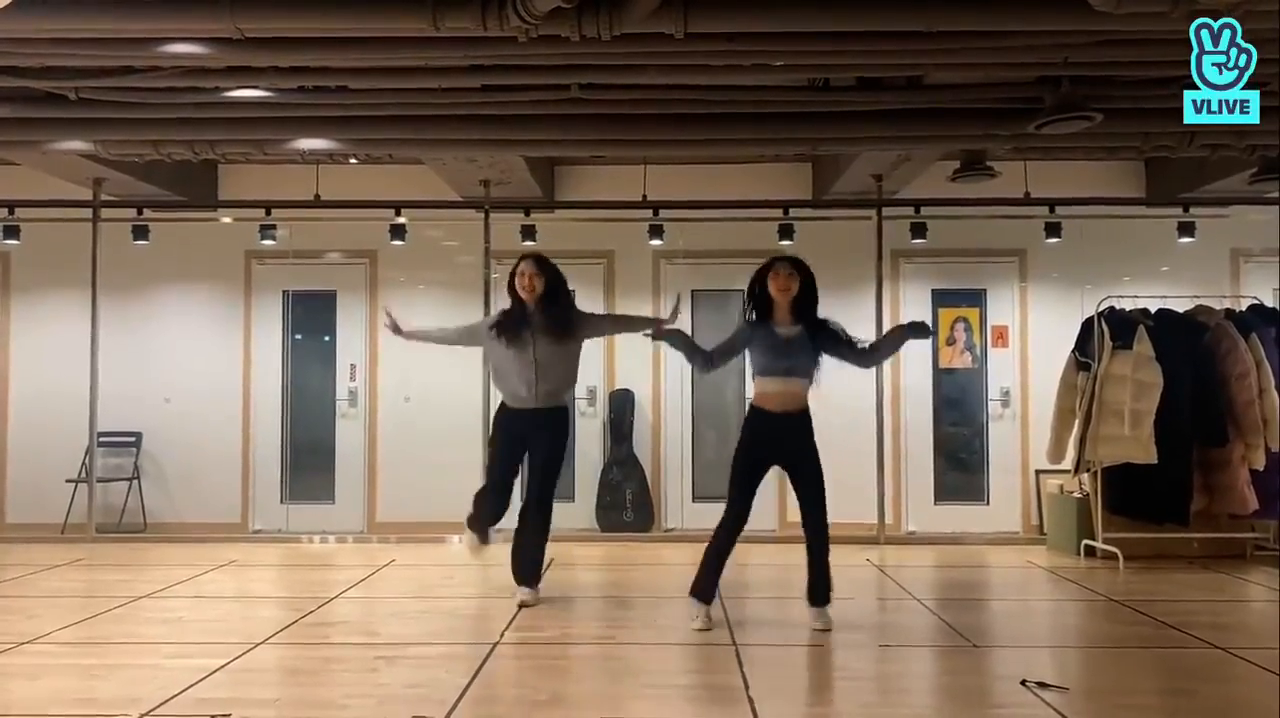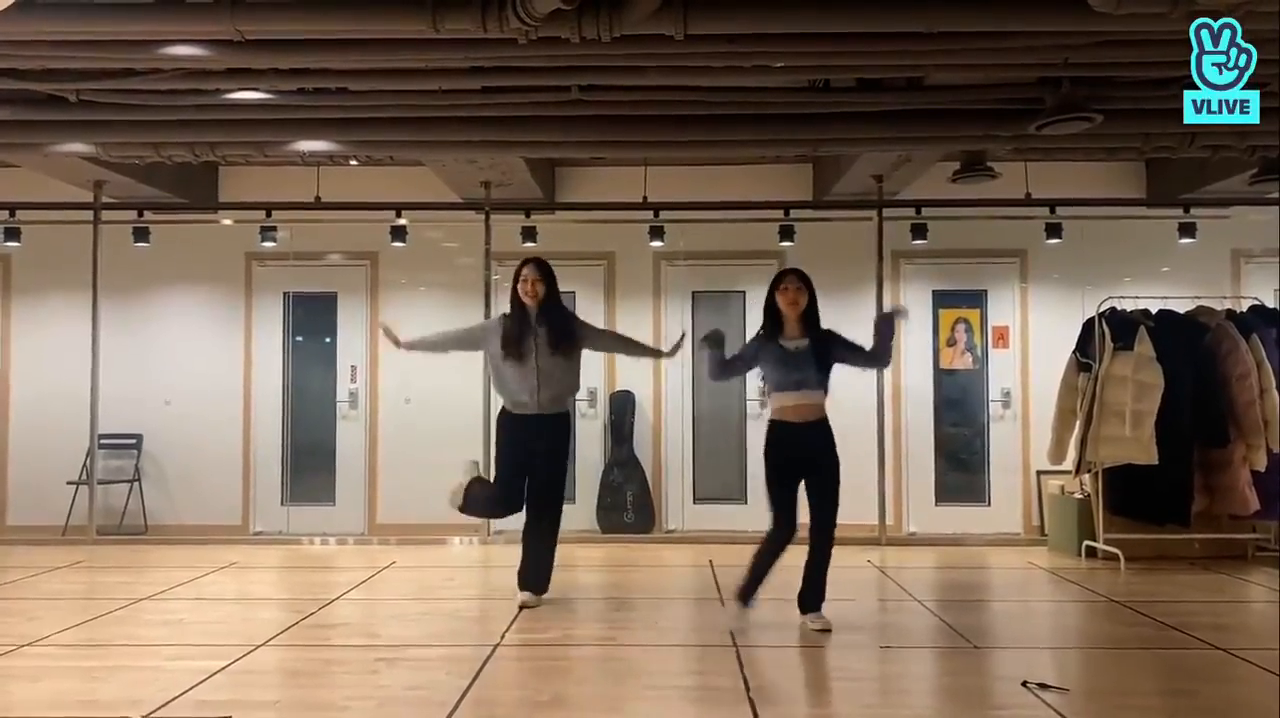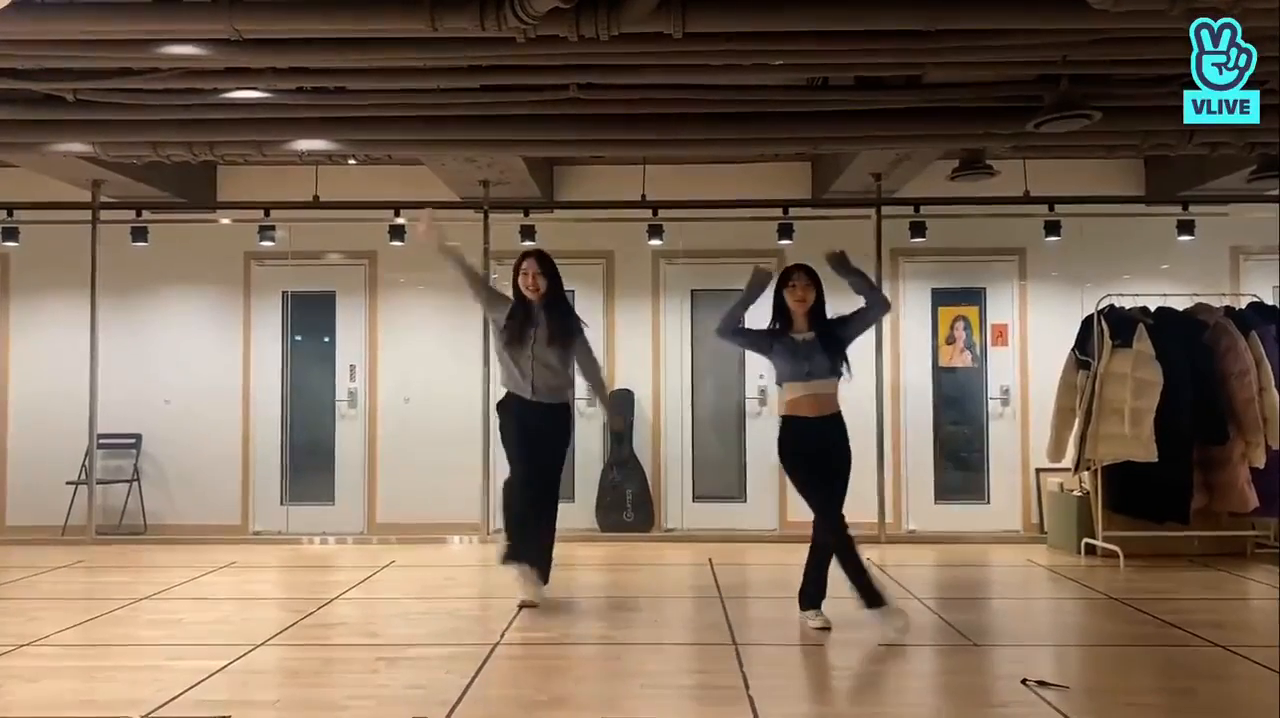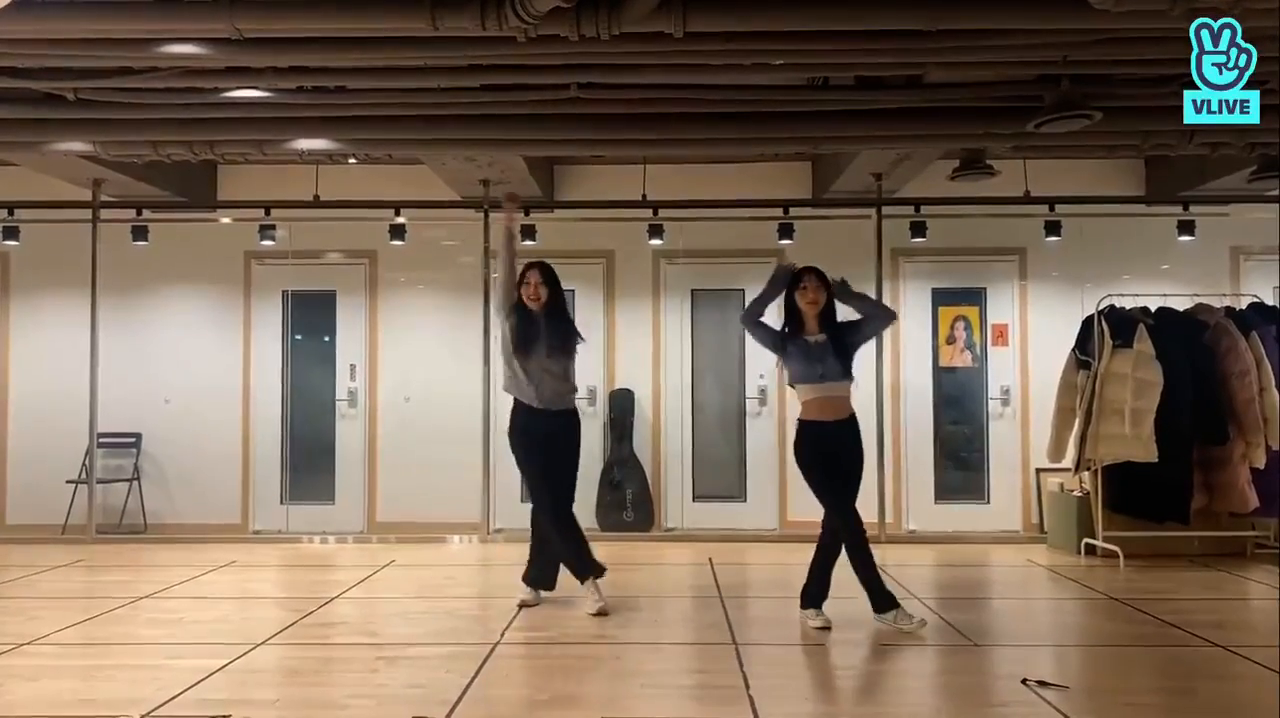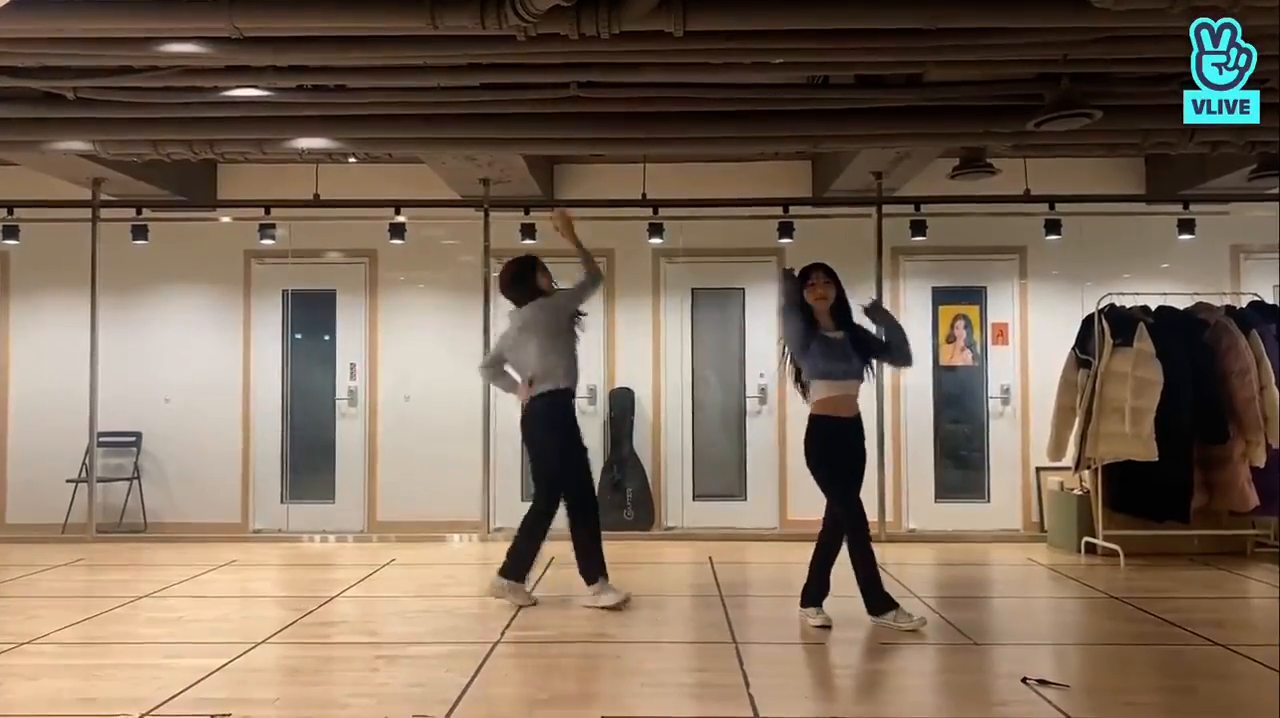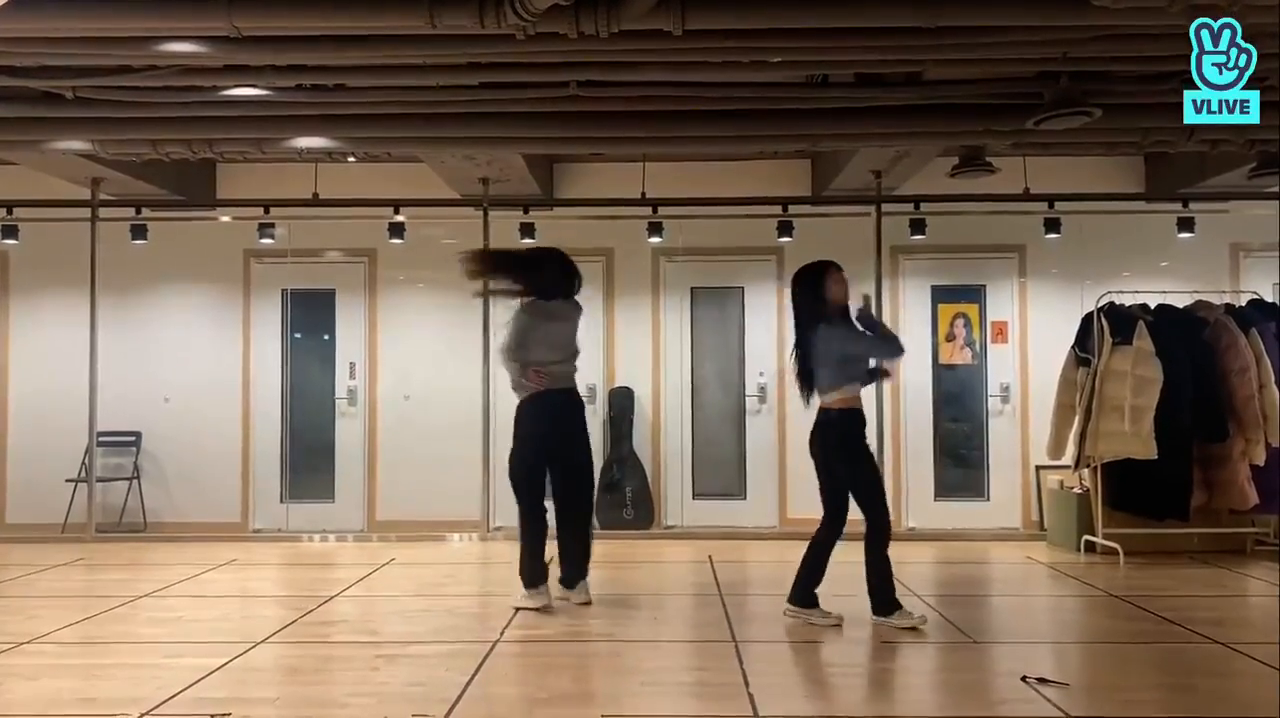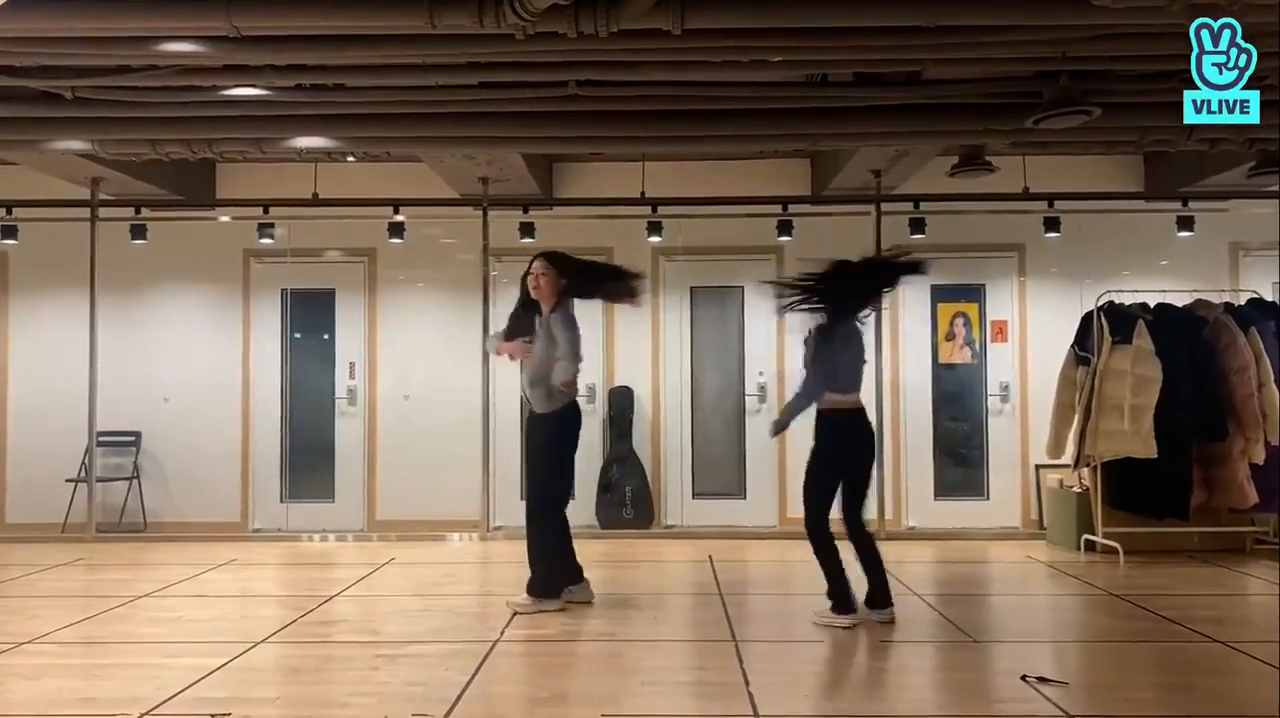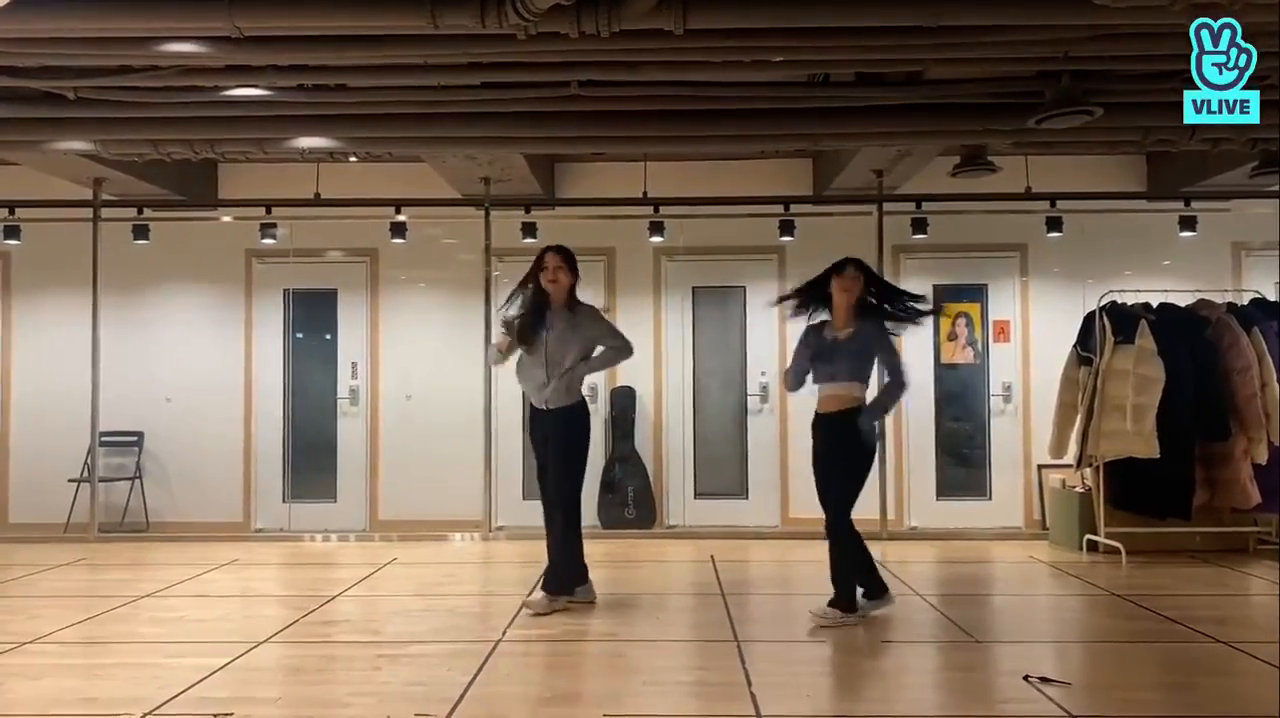
dt=0.2s
person 1, frame 1
left shoulder: (566, 319)
right shoulder: (500, 323)
left elbow: (610, 323)
right elbow: (458, 334)
left wrist: (660, 323)
right wrist: (408, 334)
left hip: (552, 418)
right hip: (512, 416)
left knee: (538, 499)
right knee: (497, 490)
left ankle: (527, 582)
right ankle: (478, 525)
person 1, frame 2
left shoulder: (567, 327)
right shoulder: (501, 328)
left elbow: (611, 341)
right elbow: (456, 338)
left wrist: (659, 352)
right wrist: (406, 344)
left hip: (554, 424)
right hip: (514, 421)
left knee: (545, 507)
right knee: (506, 498)
left ankle: (532, 585)
right ankle: (471, 488)
person 1, frame 3
left shoulder: (566, 320)
right shoulder: (504, 312)
left elbow: (588, 363)
right elbow: (474, 281)
right wrist: (444, 248)
left hip: (556, 414)
right hip: (517, 409)
left knee: (545, 497)
right knee: (524, 481)
left ankle: (534, 578)
right ankle: (522, 561)
person 1, frame 4
left shoulder: (562, 331)
right shoulder: (512, 321)
right elbow: (506, 272)
right wrist: (509, 226)
left hip: (564, 421)
right hip: (527, 422)
left knee: (552, 505)
right knee: (550, 503)
left ankle: (535, 582)
right ankle: (589, 579)
person 1, frame 5
left shoulder: (517, 322)
right shoulder: (551, 308)
left elbow: (489, 367)
right elbow: (593, 279)
left wrist: (517, 387)
right wrist: (572, 238)
left hip: (541, 411)
right hip: (553, 413)
left knee: (547, 499)
right knee: (581, 495)
left ankle: (512, 577)
right ankle: (597, 582)
person 1, frame 6
left shoulder: (528, 312)
right shoulder: (569, 310)
left elbow: (508, 353)
left wrist: (523, 375)
left hip: (534, 410)
right hip: (568, 408)
left knee: (532, 499)
right knee: (573, 497)
left ankle: (536, 587)
right ankle: (575, 582)
person 1, frame 7
left shoulder: (562, 319)
right shoulder: (529, 317)
left elbow: (570, 360)
right elbow: (493, 341)
left wrist: (560, 384)
right wrist: (506, 346)
left hip: (557, 418)
right hip: (542, 418)
left knee: (542, 504)
right knee: (547, 503)
left ankle: (544, 591)
right ankle: (572, 582)
person 1, frame 8
left shoulder: (584, 315)
right shoulder: (529, 314)
left elbow: (622, 349)
right elbow: (496, 359)
left wrist: (581, 369)
right wrist: (504, 344)
left hip: (569, 415)
right hip: (539, 415)
left knee: (563, 500)
right knee: (554, 500)
left ankle: (559, 587)
right ankle: (576, 583)
person 2, frame 1
left shoulder: (817, 330)
right shoulder: (752, 329)
left elbow: (864, 358)
right elbow: (708, 362)
left wrist: (898, 336)
right wrist: (678, 339)
left hip: (797, 429)
right hip: (759, 426)
left knee: (816, 521)
right knee: (734, 518)
left ankle: (818, 603)
right ankle: (702, 599)
person 2, frame 2
left shoulder: (825, 342)
right shoulder: (763, 344)
left elbow: (875, 360)
right elbow: (721, 373)
left wrist: (885, 328)
right wrist: (714, 347)
left hip: (820, 439)
right hip: (781, 439)
left knee: (824, 528)
right knee: (784, 528)
left ankle: (811, 606)
right ankle: (744, 596)
person 2, frame 3
left shoulder: (835, 332)
right shoulder: (772, 340)
left elbow: (879, 305)
right elbow: (725, 331)
left wrist: (846, 272)
right wrist: (752, 292)
left hip: (833, 432)
right hip: (795, 435)
left knee: (828, 521)
right knee: (832, 520)
left ankle: (811, 603)
right ankle: (874, 601)
person 2, frame 4
left shoulder: (845, 335)
right shoulder: (786, 342)
left elbow: (886, 315)
right elbow: (748, 319)
left wrist: (849, 294)
right wrist: (775, 285)
left hip: (847, 435)
right hip: (811, 438)
left knee: (836, 522)
right knee: (849, 521)
left ankle: (811, 602)
right ankle: (885, 605)
person 2, frame 5
left shoulder: (855, 335)
right shoulder: (802, 338)
left elbow: (902, 359)
right elbow: (789, 318)
left wrist: (885, 318)
right wrist: (790, 284)
left hip: (852, 433)
right hip: (822, 435)
left knee: (838, 519)
right knee: (854, 519)
left ankle: (811, 600)
right ankle: (881, 606)
person 2, frame 6
left shoulder: (822, 334)
right shoulder: (833, 333)
right elbow: (893, 350)
left wrist: (873, 372)
right wrist: (868, 317)
left hip: (834, 431)
right hip: (839, 432)
left knee: (834, 518)
right knee: (878, 517)
left ankle: (802, 599)
right ankle: (885, 606)
person 2, frame 7
left shoulder: (825, 335)
right shoulder: (849, 333)
left elbow: (813, 389)
left wrist: (783, 419)
left hip: (832, 432)
right hip: (856, 430)
left knee: (816, 521)
right knee: (855, 521)
left ankle: (843, 606)
right ankle: (879, 602)
person 2, frame 8
left shoulder: (871, 332)
right shoulder: (814, 333)
left elbow: (897, 380)
right elbow: (793, 384)
left wrist: (872, 415)
right wrist: (799, 360)
left hip: (853, 431)
right hip: (825, 430)
left knee: (836, 517)
right knee: (837, 517)
left ankle: (845, 603)
right ankle: (875, 590)
